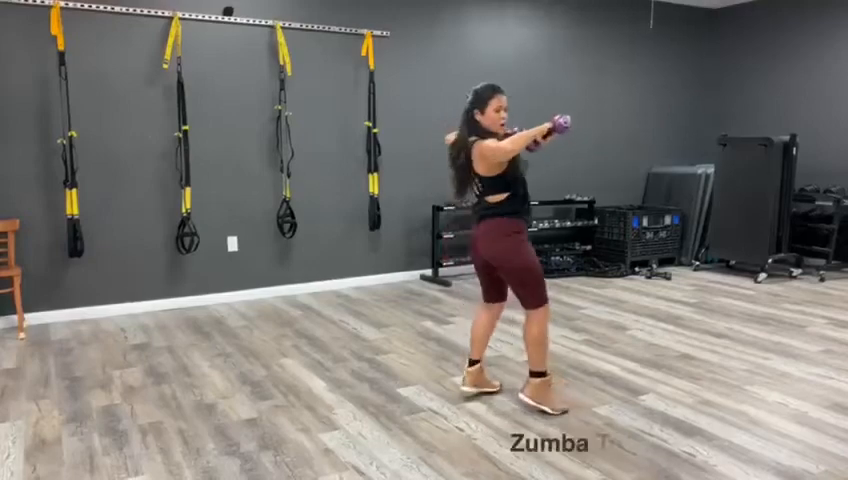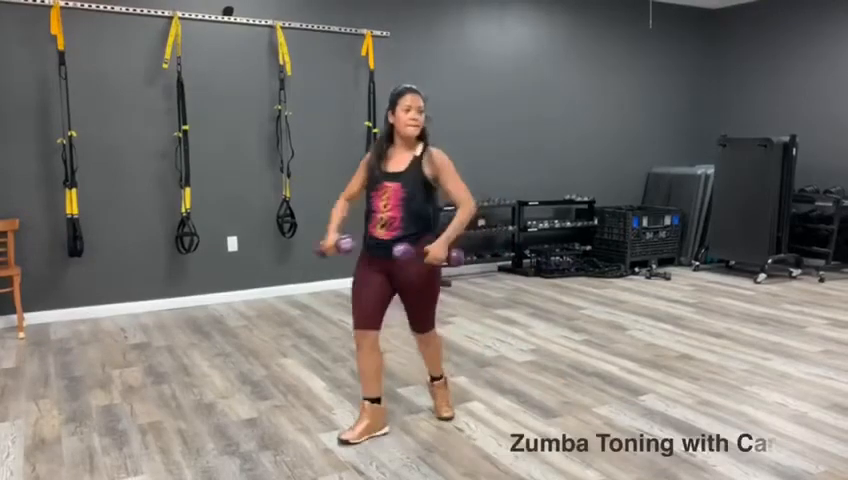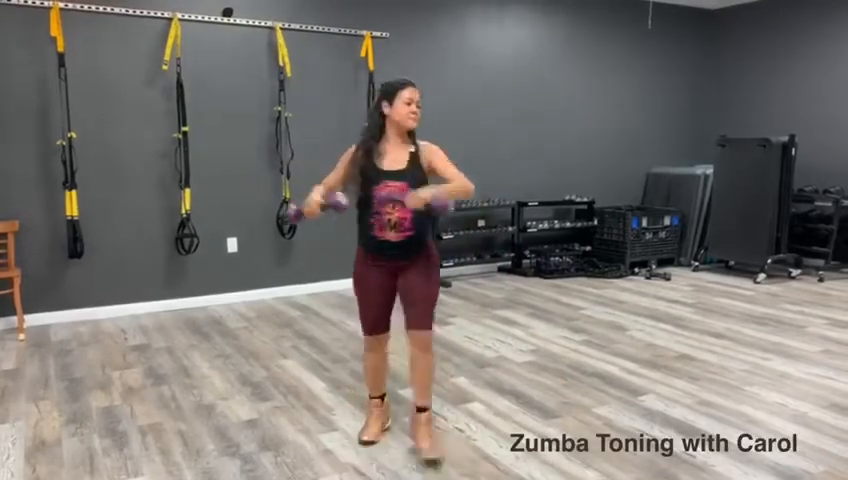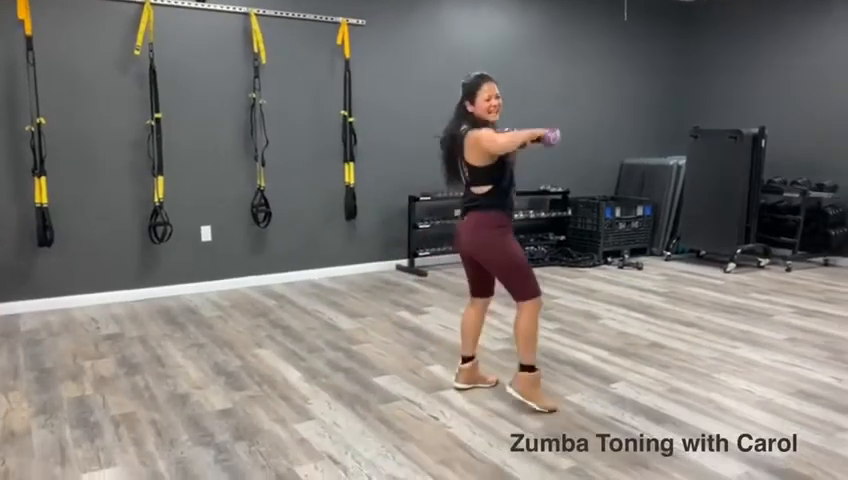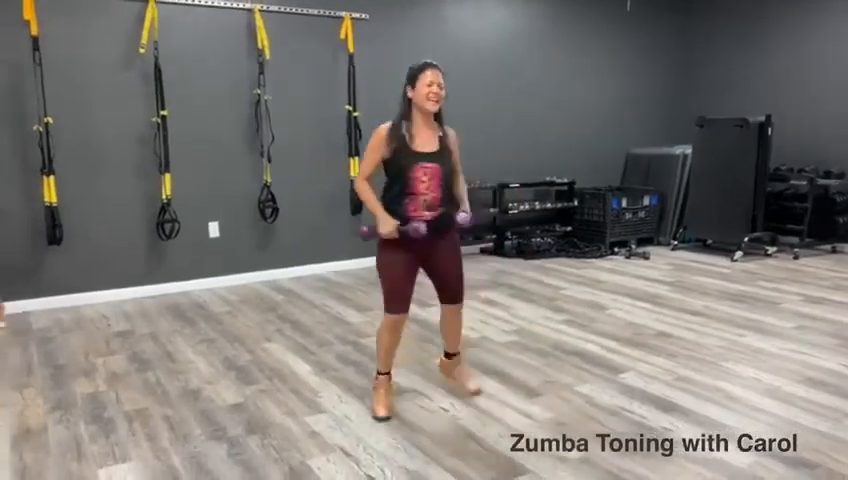
dt=1s
person 1, frame 1
left shoulder: (470, 143)
right shoulder: (487, 148)
right elbow: (508, 148)
right wrist: (541, 129)
left hip: (484, 235)
right hip: (506, 235)
left knee: (492, 302)
right knee: (538, 308)
left ankle: (474, 372)
right ankle: (538, 386)
person 1, frame 2
left shoulder: (433, 159)
right shoulder: (373, 158)
left elbow: (467, 205)
right elbow: (346, 198)
left wrist: (444, 241)
right wrist: (333, 231)
left hip: (417, 259)
right hip: (373, 259)
left knee: (424, 332)
right knee: (364, 334)
left ankle: (438, 385)
right ankle: (372, 412)
person 1, frame 3
left shoulder: (425, 152)
right shoulder: (360, 153)
left elbow: (465, 188)
right elbow: (326, 188)
left wrist: (430, 193)
right wrist: (314, 199)
left hip: (418, 257)
right hip: (373, 259)
left knee: (422, 336)
right knee: (375, 338)
left ankle: (421, 421)
right ankle: (378, 407)
person 1, frame 4
left shoulder: (463, 135)
right shoulder: (480, 136)
right elbow: (502, 144)
left wrist: (515, 138)
right wrist: (534, 132)
left hip: (469, 228)
right hip: (490, 228)
left knee: (480, 298)
right knee: (530, 299)
left ankle: (467, 368)
right ankle: (527, 381)
person 1, frame 5
left shoulder: (447, 136)
right shoulder: (388, 134)
right elbow: (361, 180)
left wrist: (463, 204)
right wrist: (381, 217)
left hip: (442, 234)
right hip: (397, 239)
left knee: (453, 304)
right knee: (395, 315)
left ankle: (453, 363)
right ankle: (382, 384)
